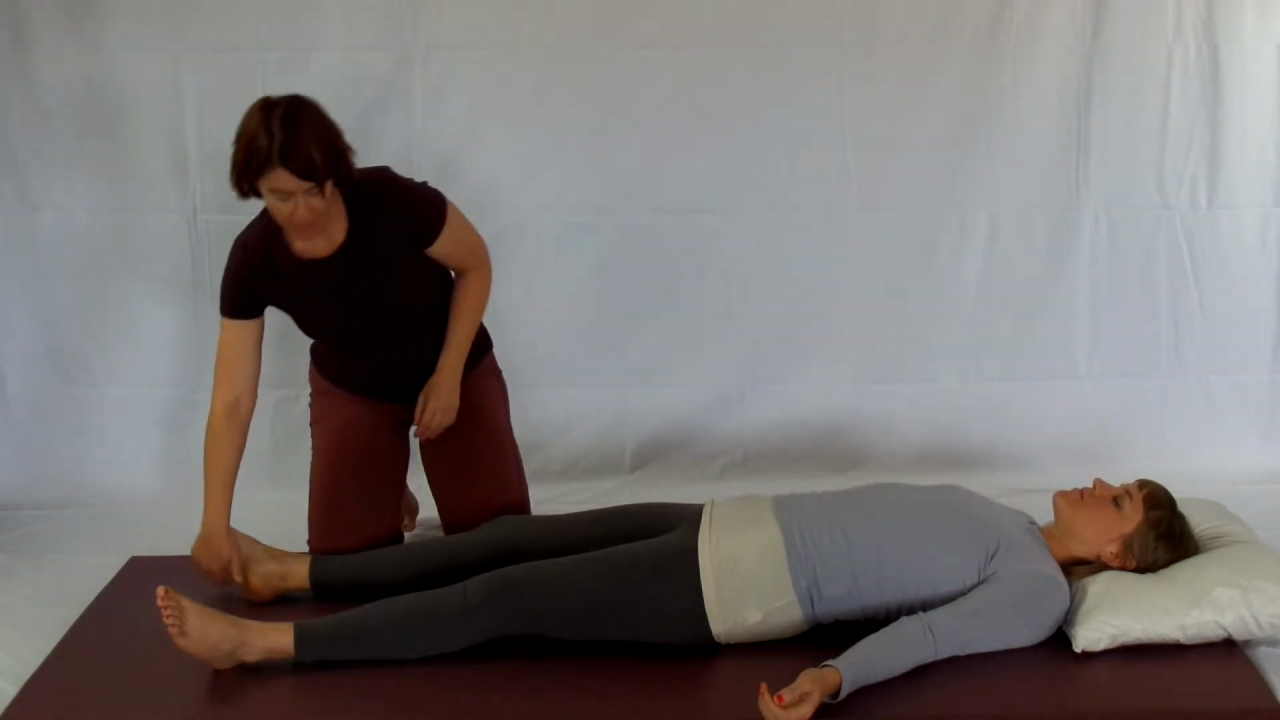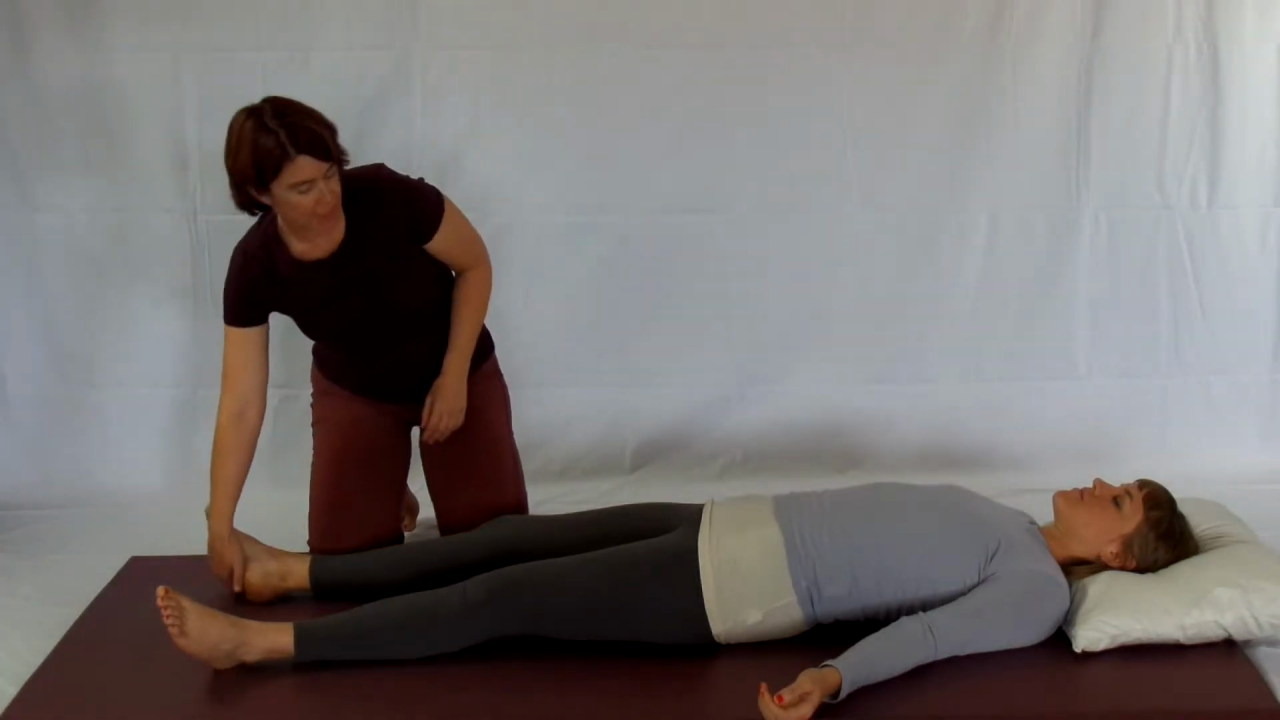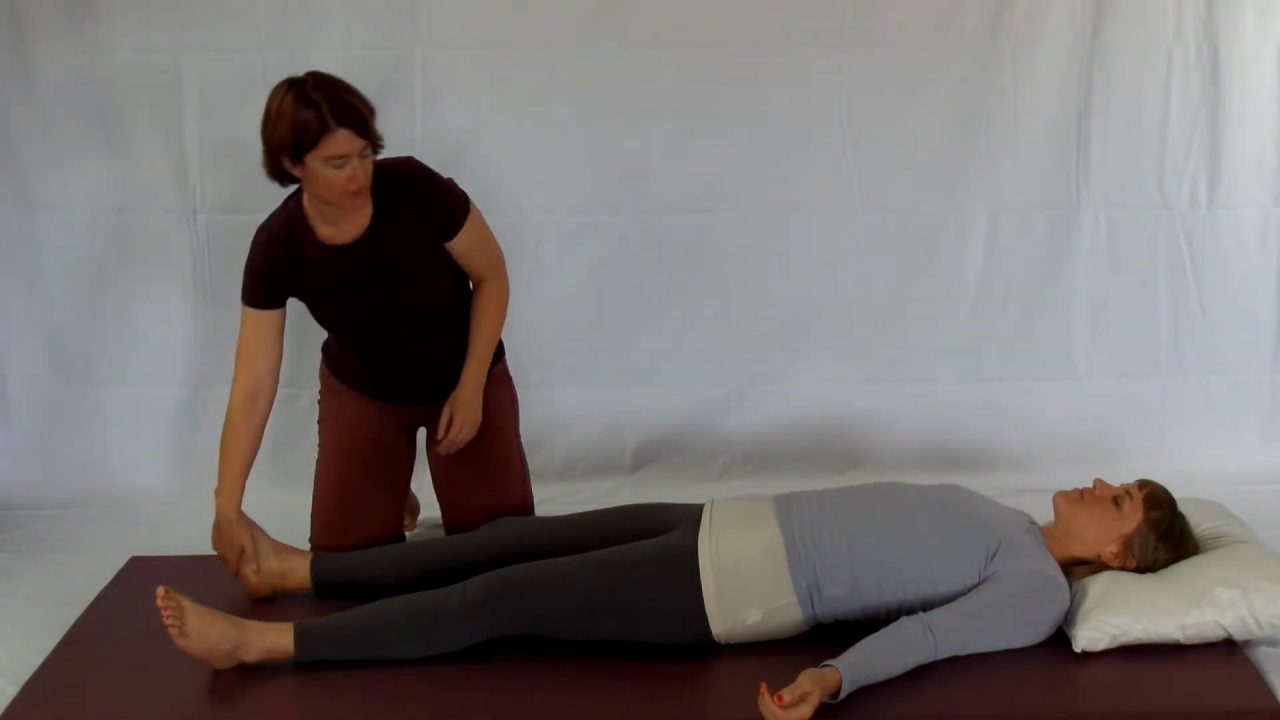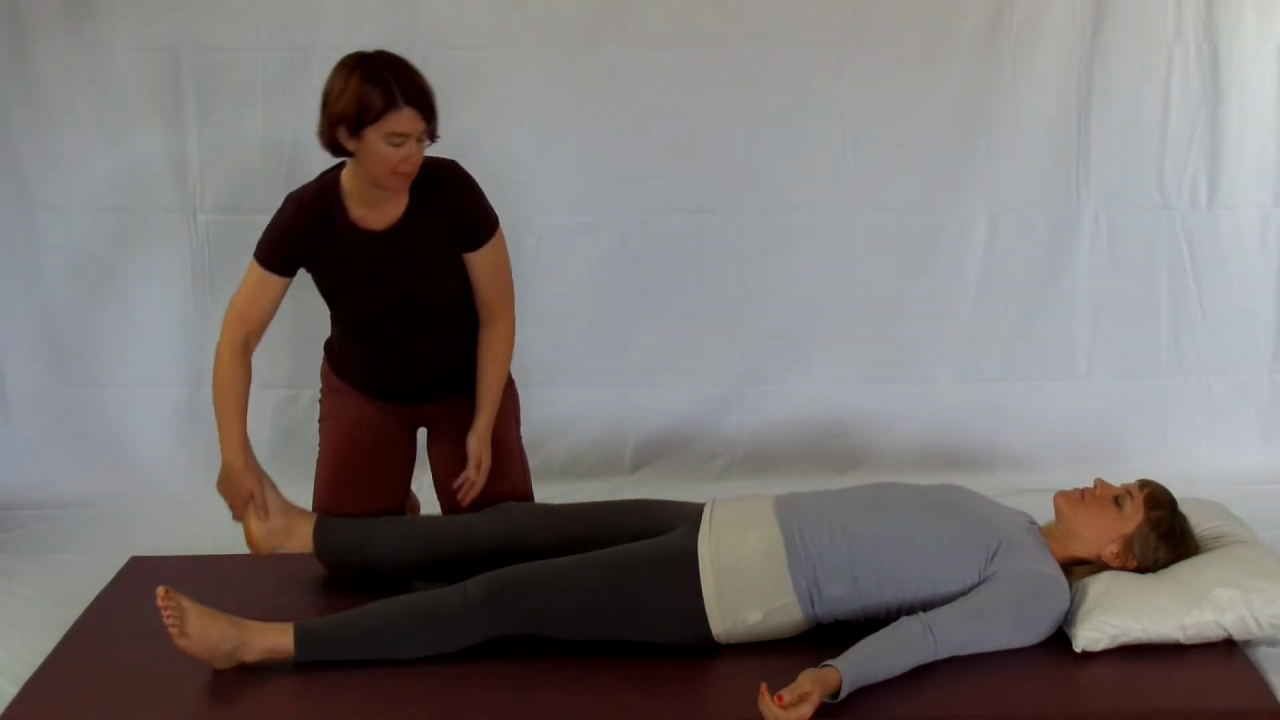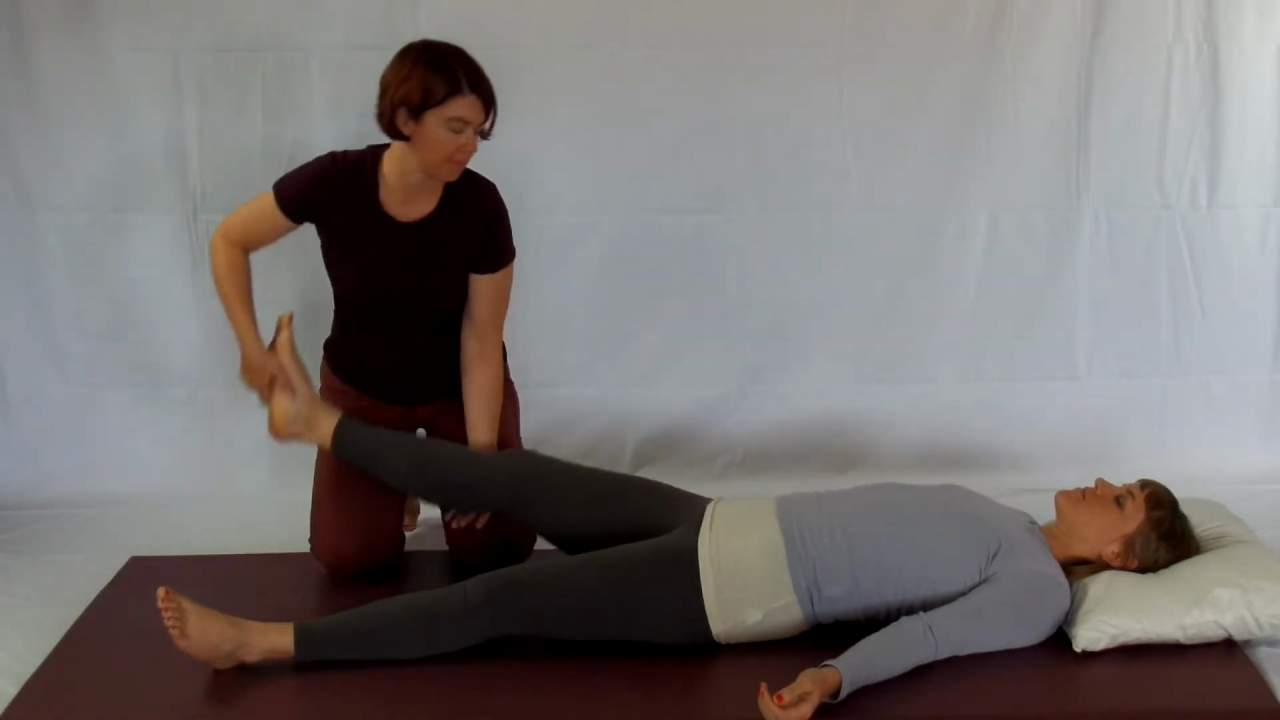
dt=0.4s
person 1, frame 1
left shoulder: (1038, 593)
right shoulder: (1008, 527)
left elbow: (928, 631)
left hip: (738, 589)
right hip: (731, 528)
left knee: (501, 600)
right knee: (507, 539)
right ankle: (287, 569)
person 1, frame 2
left shoulder: (1038, 593)
right shoulder: (1008, 528)
left elbow: (929, 632)
left hip: (736, 591)
right hip: (730, 529)
left knee: (501, 601)
right knee: (507, 539)
right ankle: (289, 572)
person 1, frame 3
left shoulder: (1039, 593)
right shoulder: (1008, 528)
left elbow: (930, 633)
left hip: (738, 592)
right hip: (732, 529)
left knee: (501, 602)
right knee: (507, 539)
right ankle: (293, 567)
person 1, frame 4
left shoulder: (1038, 592)
right shoulder: (1012, 525)
left elbow: (933, 632)
left hip: (741, 592)
right hip: (732, 529)
left knee: (502, 602)
right knee: (511, 525)
right ankle: (297, 532)
person 1, frame 5
left shoulder: (1038, 593)
right shoulder: (1009, 527)
left elbow: (933, 631)
left hip: (732, 592)
right hip: (725, 528)
left knee: (499, 601)
right knee: (516, 481)
right ankle: (315, 418)
person 2, frame 1
left shoulder: (393, 201)
right shoulder: (253, 260)
left elbow: (475, 266)
right elbow: (233, 400)
left wrist: (448, 375)
right wrist: (215, 523)
left hip: (453, 372)
right hip: (351, 392)
right knee: (344, 554)
right ankle: (387, 492)
person 2, frame 2
left shoulder: (388, 197)
right shoulder: (255, 266)
left elbow: (474, 266)
right elbow: (241, 406)
left wrist: (453, 375)
right wrist: (219, 526)
left hip: (452, 374)
right hip: (353, 392)
right knee: (343, 554)
right ankle: (388, 494)
person 2, frame 3
left shoulder: (416, 190)
right shoulder: (278, 247)
left elbow: (491, 278)
right elbow: (252, 389)
left wrist: (470, 388)
right wrist: (228, 509)
left hip: (461, 378)
right hip: (361, 393)
right knee: (345, 552)
right ankle: (391, 493)
person 2, frame 4
left shoulder: (452, 190)
right shoulder: (307, 216)
left elbow: (497, 314)
right elbow: (236, 341)
left wrist: (483, 429)
right wrist: (236, 455)
left hip: (462, 383)
right hip: (363, 393)
right ankle: (391, 492)
person 2, frame 5
left shoulder: (480, 206)
right shoulder: (333, 183)
left elbow: (482, 342)
right elbow: (228, 242)
left wrist: (481, 456)
right wrist: (251, 346)
left hip: (457, 388)
right hip: (361, 389)
left knee: (498, 546)
right knee: (348, 557)
right ankle: (390, 487)
